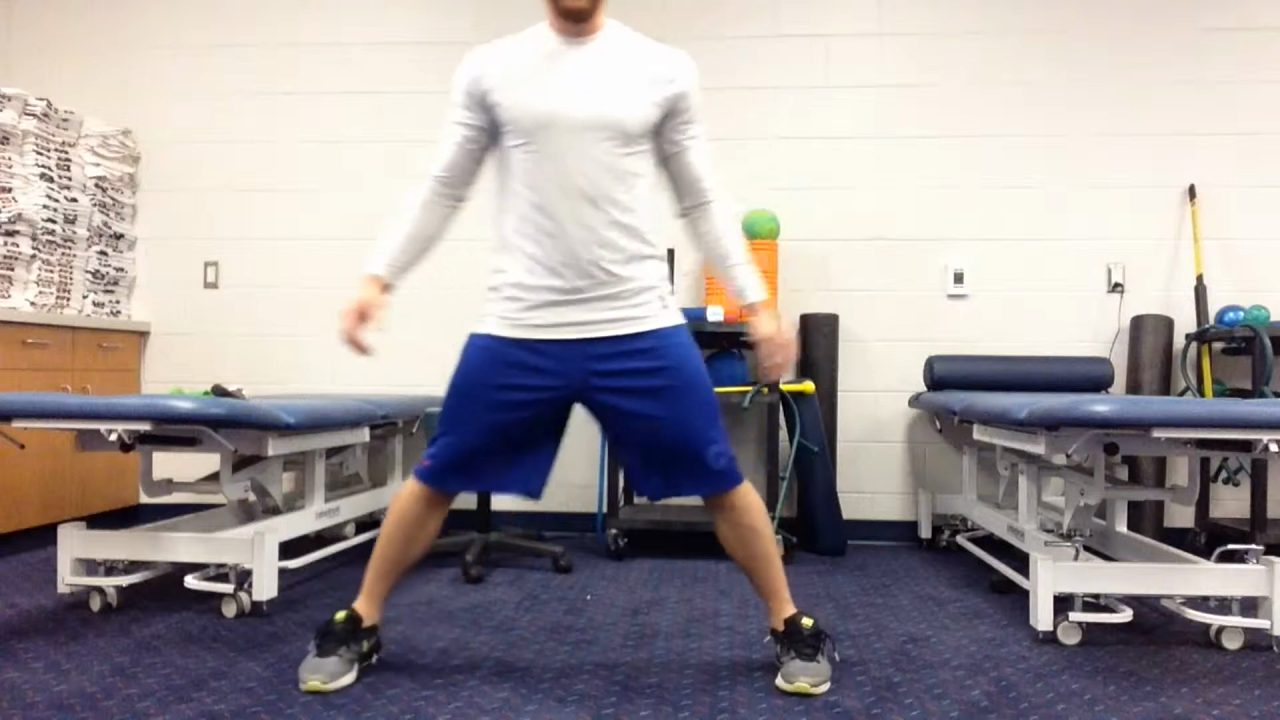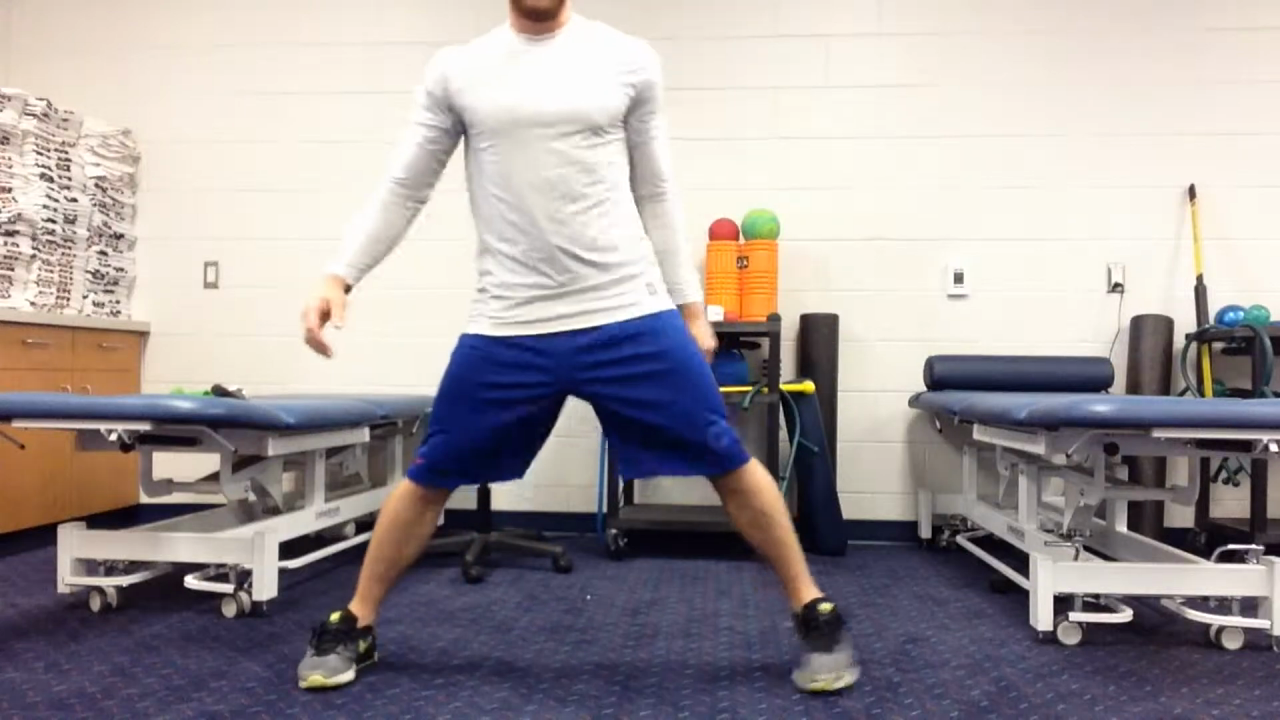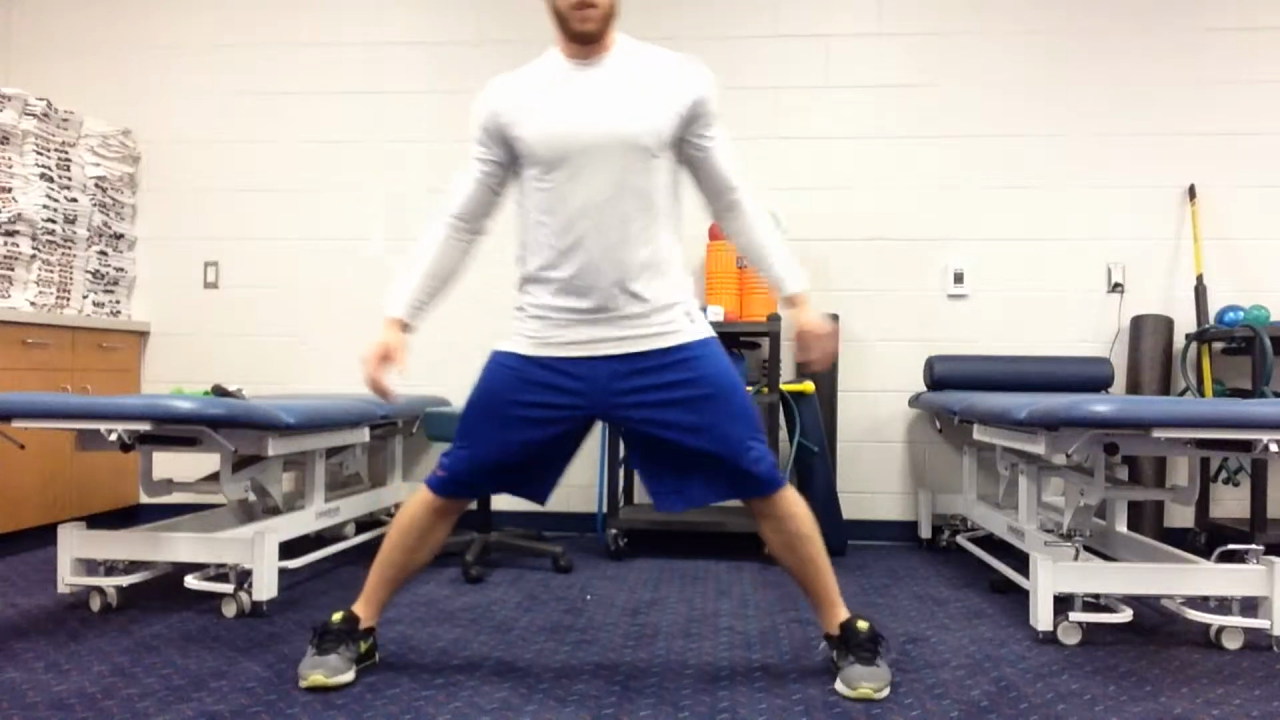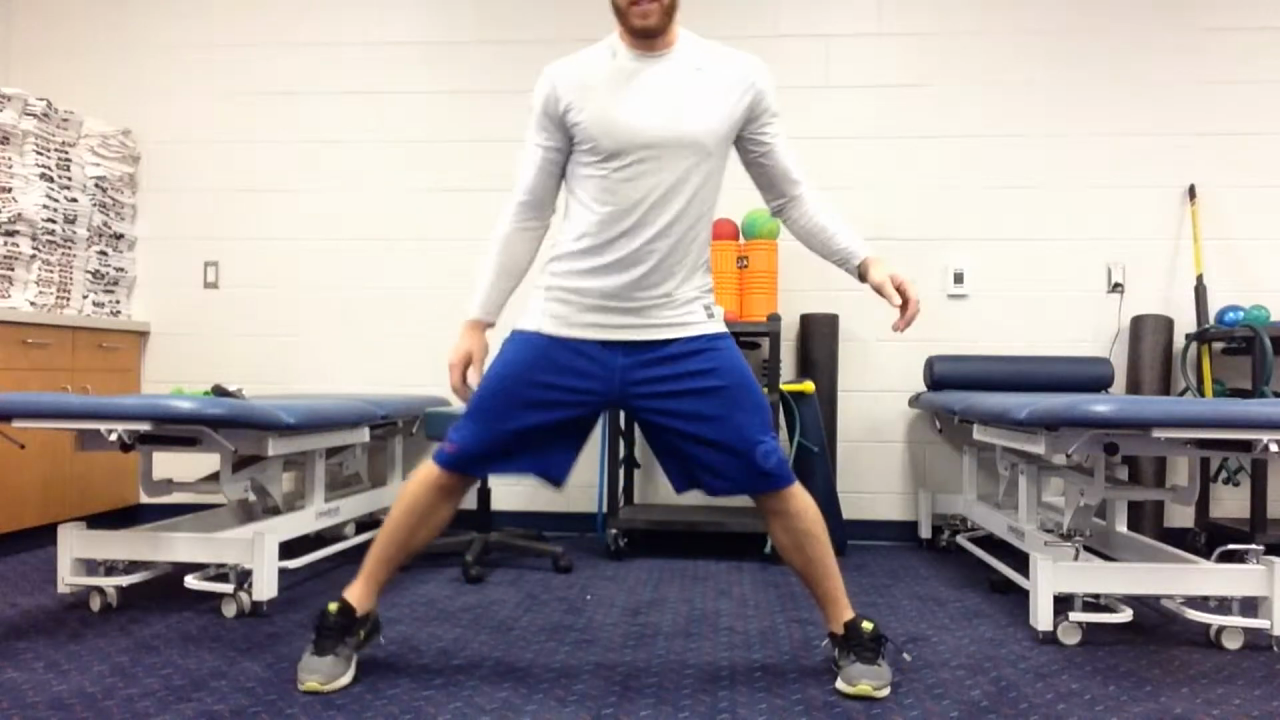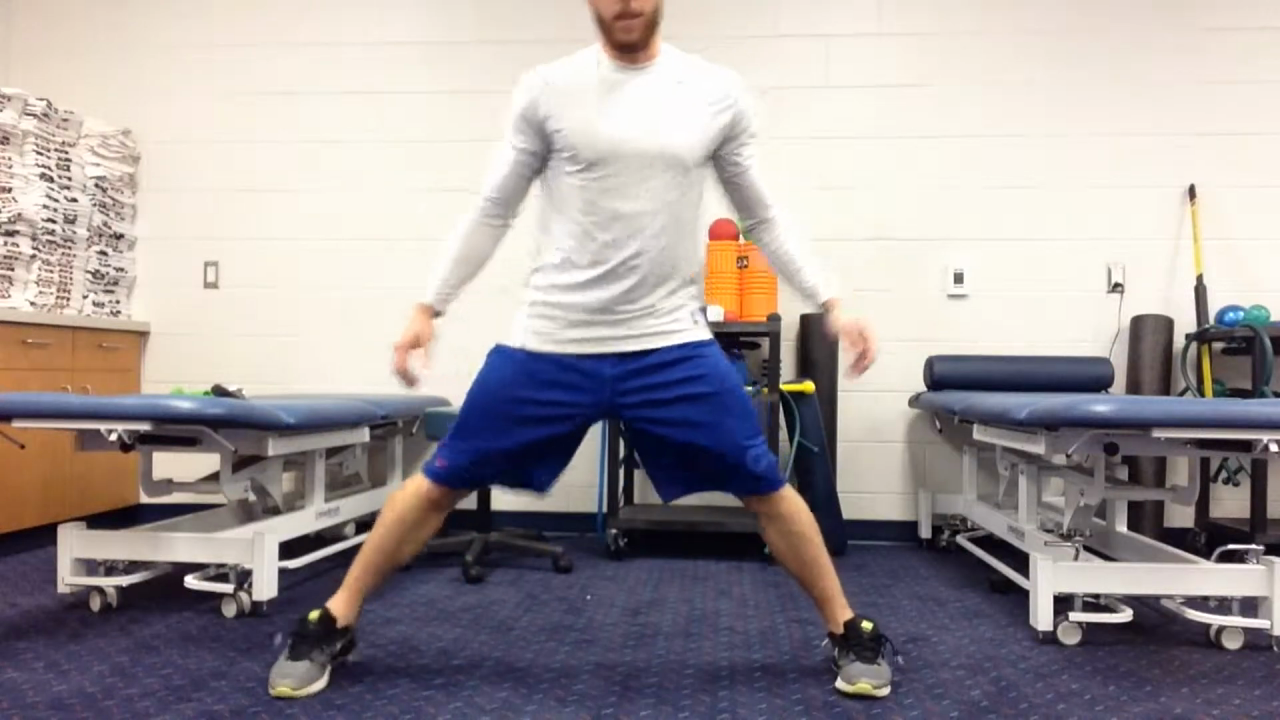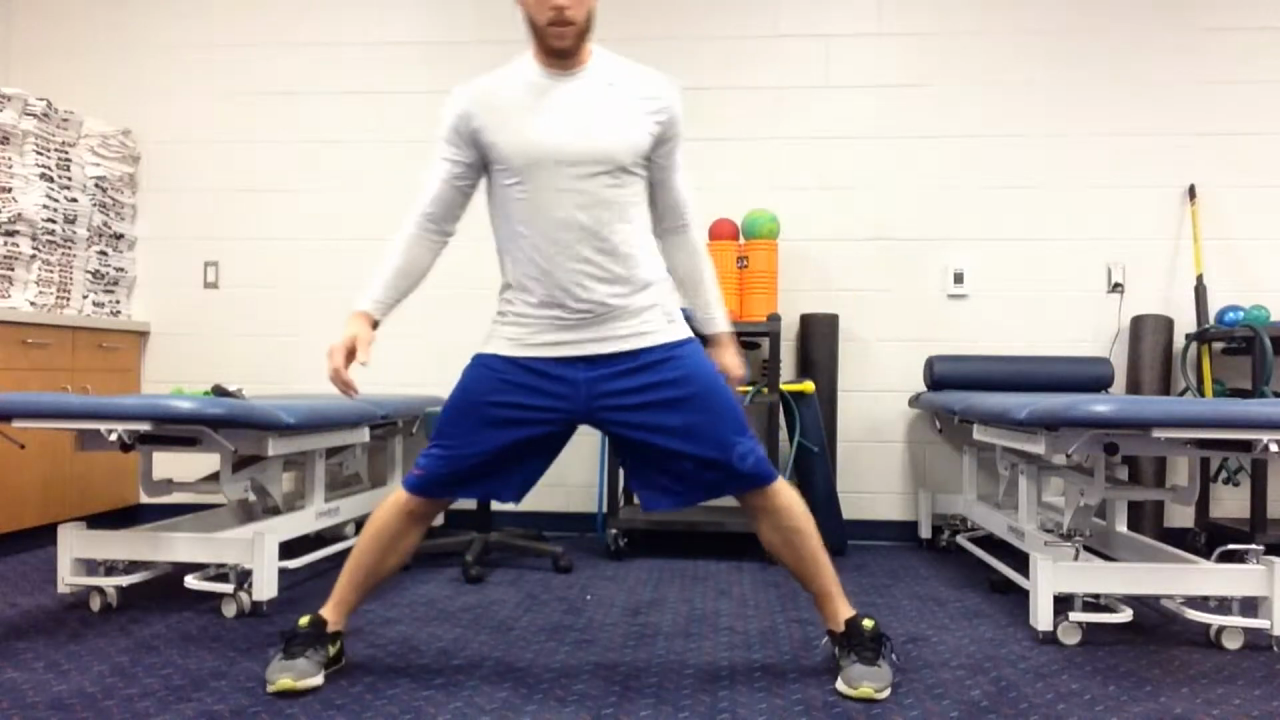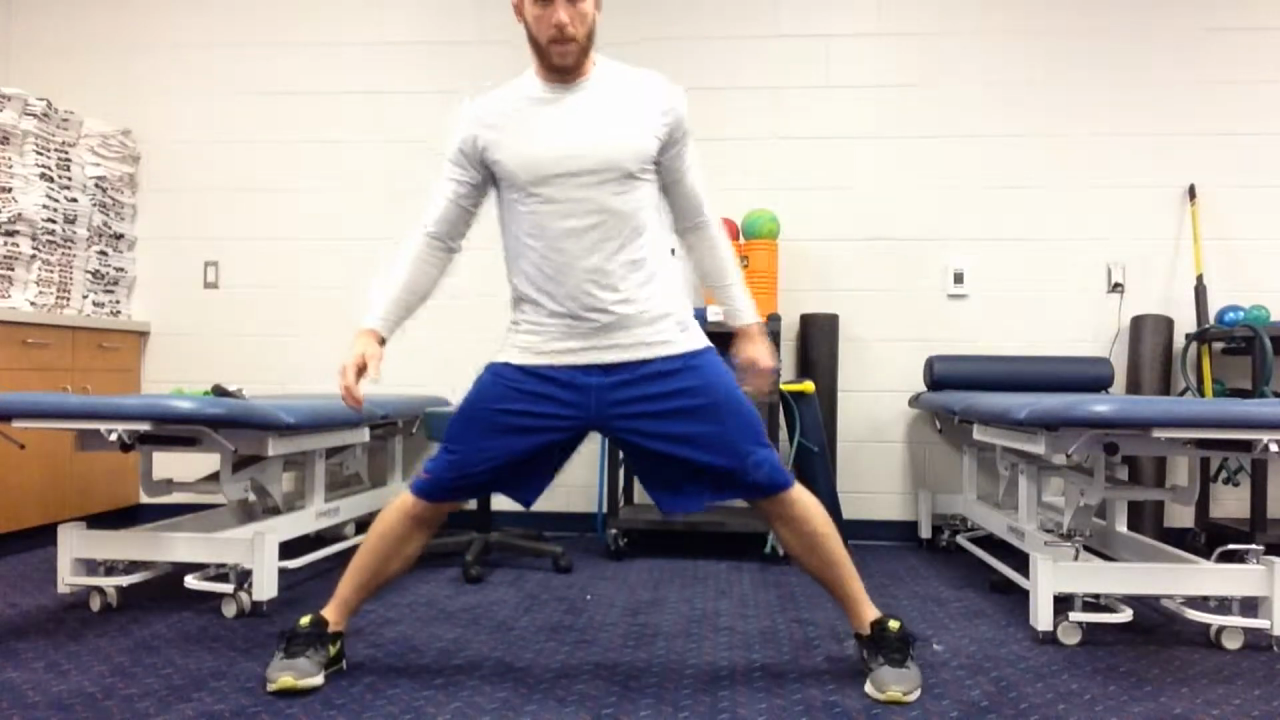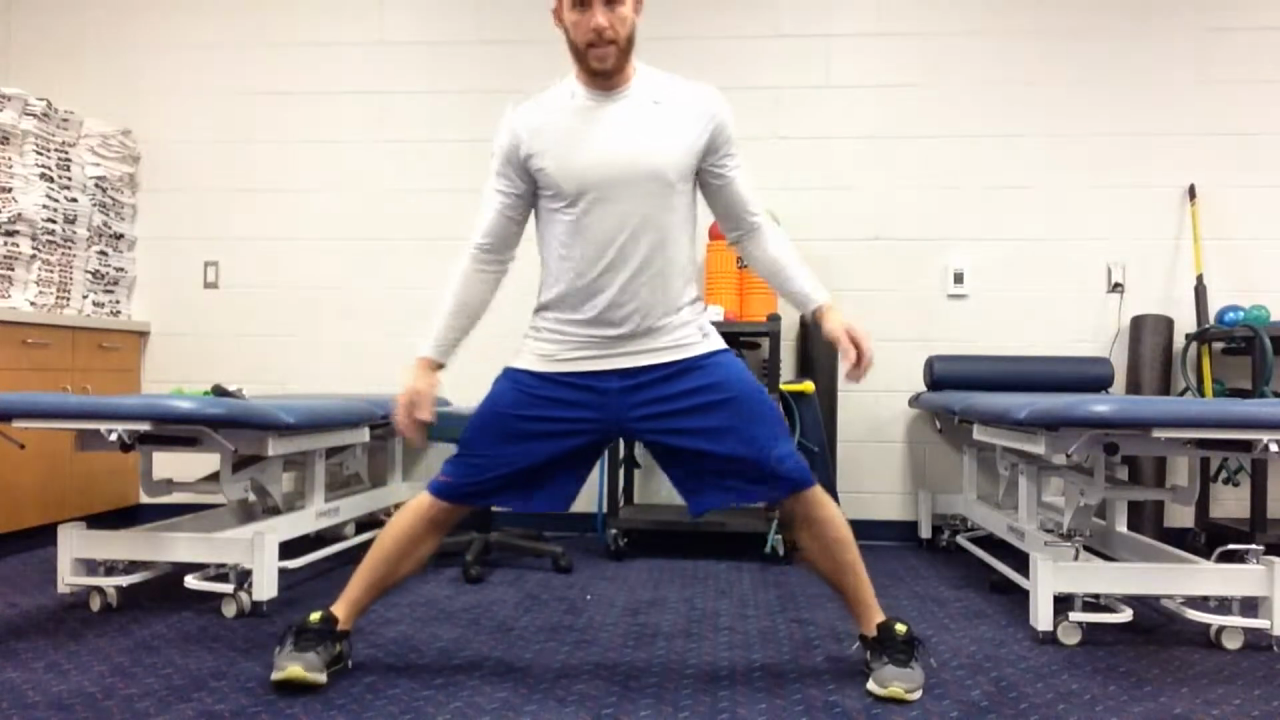
dt=0.2s
person 1, frame 1
left shoulder: (664, 70)
right shoulder: (491, 68)
left elbow: (701, 202)
right elbow: (443, 189)
left wrist: (756, 302)
right wrist: (379, 277)
left hip: (638, 327)
right hip: (518, 330)
left knee: (722, 481)
right knee: (436, 479)
left ankle: (793, 629)
right ankle: (355, 625)
person 1, frame 2
left shoulder: (628, 61)
right shoulder: (455, 70)
left elbow: (655, 194)
right elbow: (404, 190)
left wrist: (691, 304)
right wrist: (339, 276)
left hip: (629, 317)
right hip: (507, 328)
left knee: (729, 462)
right knee: (430, 478)
left ankle: (813, 614)
right ankle: (352, 627)
person 1, frame 3
left shoulder: (679, 81)
right shoulder: (509, 98)
left elbow: (731, 201)
right elbow: (462, 223)
left wrist: (795, 294)
right wrist: (399, 320)
left hip: (665, 343)
right hip: (541, 350)
left knee: (764, 485)
right knee: (447, 489)
left ankle: (848, 633)
right ankle: (354, 627)
person 1, frame 4
left shoulder: (738, 78)
right shoulder: (566, 82)
left elbow: (789, 196)
right elbow: (528, 212)
left wrist: (865, 262)
right wrist: (477, 320)
left hip: (682, 335)
right hip: (561, 332)
left knee: (774, 483)
right knee: (452, 466)
left ankle: (850, 633)
right ankle: (351, 615)
person 1, frame 5
left shoulder: (717, 93)
right shoulder: (547, 90)
left elbow: (760, 218)
right elbow: (494, 210)
left wrist: (830, 304)
right wrist: (431, 307)
left hip: (670, 345)
right hip: (549, 346)
left knee: (766, 486)
right knee: (443, 481)
left ankle: (850, 633)
right ankle: (330, 623)
person 1, frame 6
left shoulder: (651, 96)
right shoulder: (479, 104)
left elbow: (674, 227)
right elbow: (430, 225)
left wrist: (720, 332)
right wrist: (366, 315)
left hip: (649, 346)
right hip: (524, 354)
left knee: (757, 482)
right knee: (423, 492)
left ankle: (849, 630)
right ankle: (323, 632)
person 1, frame 7
left shoulder: (655, 100)
right shoulder: (486, 120)
left elbow: (695, 225)
right elbow: (436, 239)
left wrist: (746, 326)
right wrist: (373, 330)
left hip: (662, 355)
right hip: (537, 364)
left knee: (773, 488)
right knee: (430, 496)
left ankle: (878, 632)
right ankle: (324, 631)
person 1, frame 8
left shoulder: (698, 108)
right shoulder: (529, 127)
left elbow: (749, 227)
right elbow: (488, 255)
left wrist: (822, 308)
right wrist: (429, 360)
left hip: (682, 360)
right hip: (555, 370)
left knee: (798, 490)
right knee: (446, 500)
left ankle: (882, 637)
right ankle: (331, 628)
